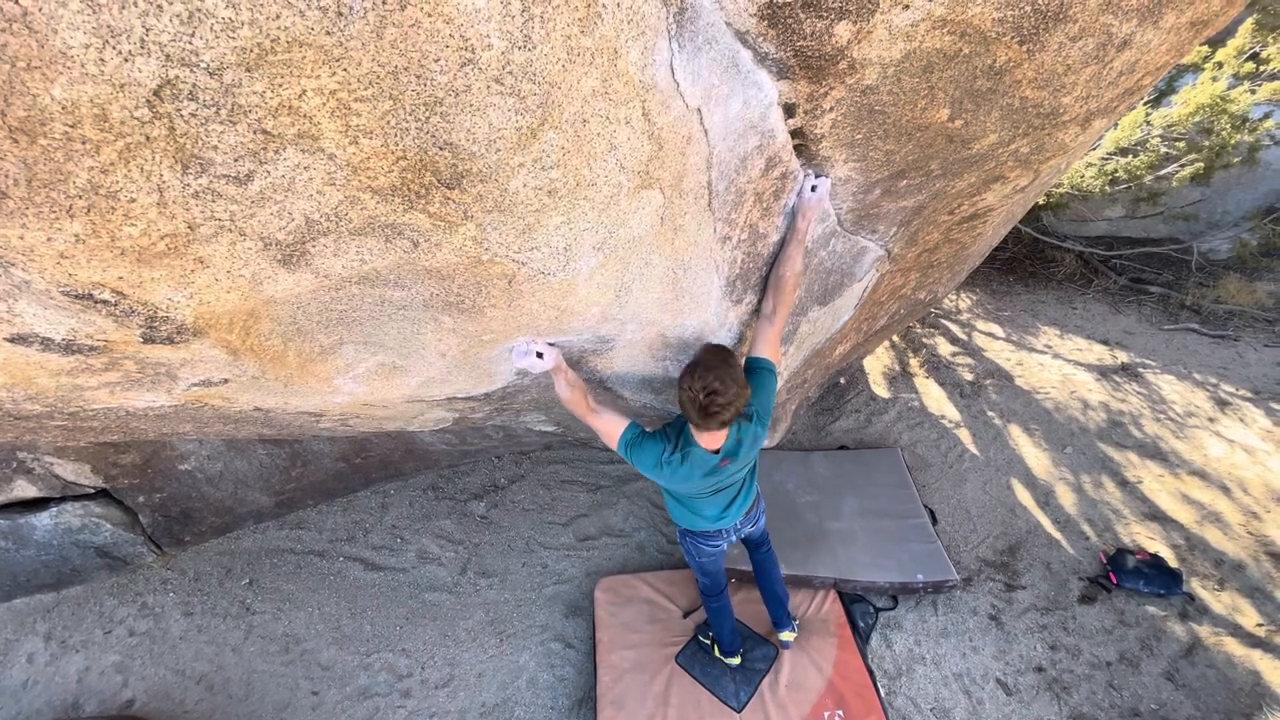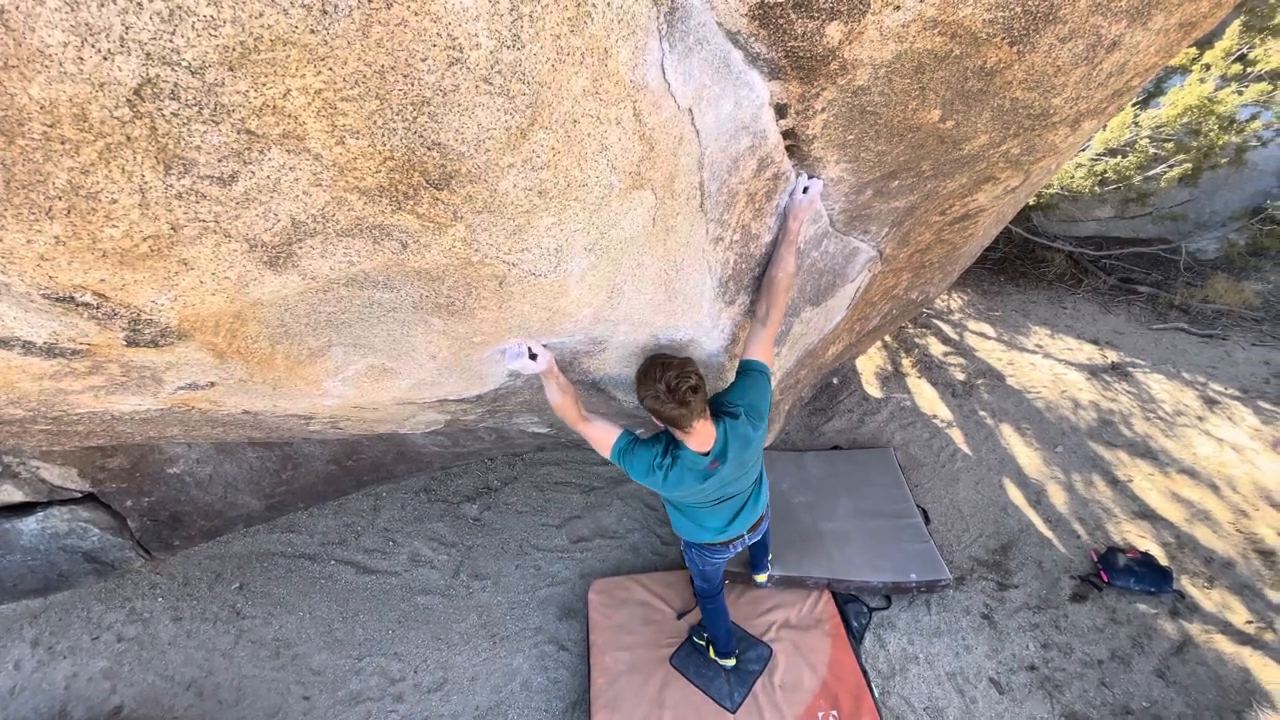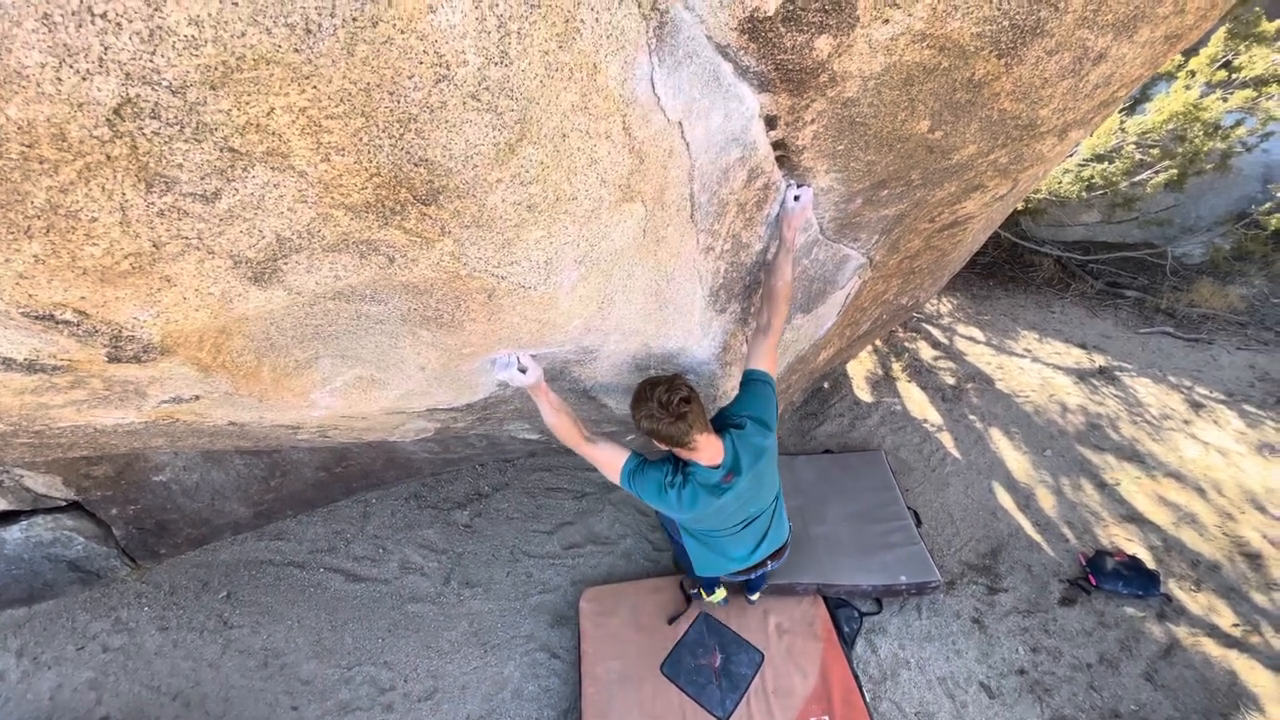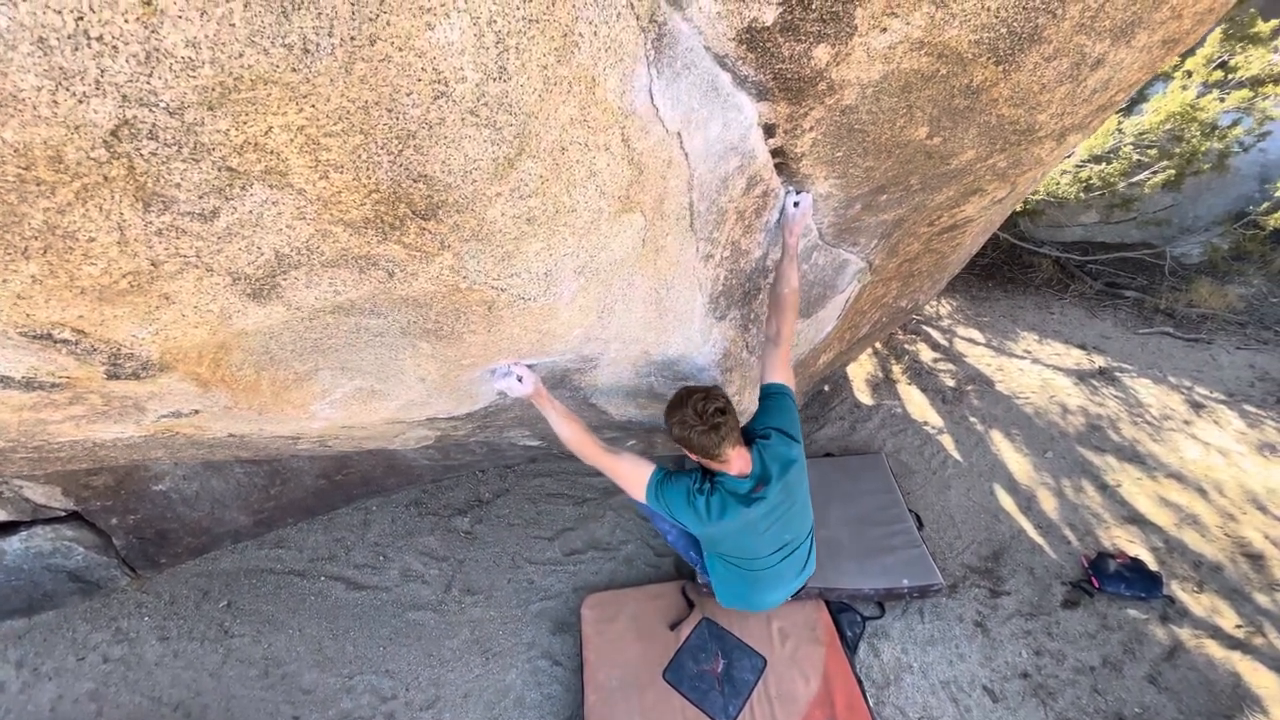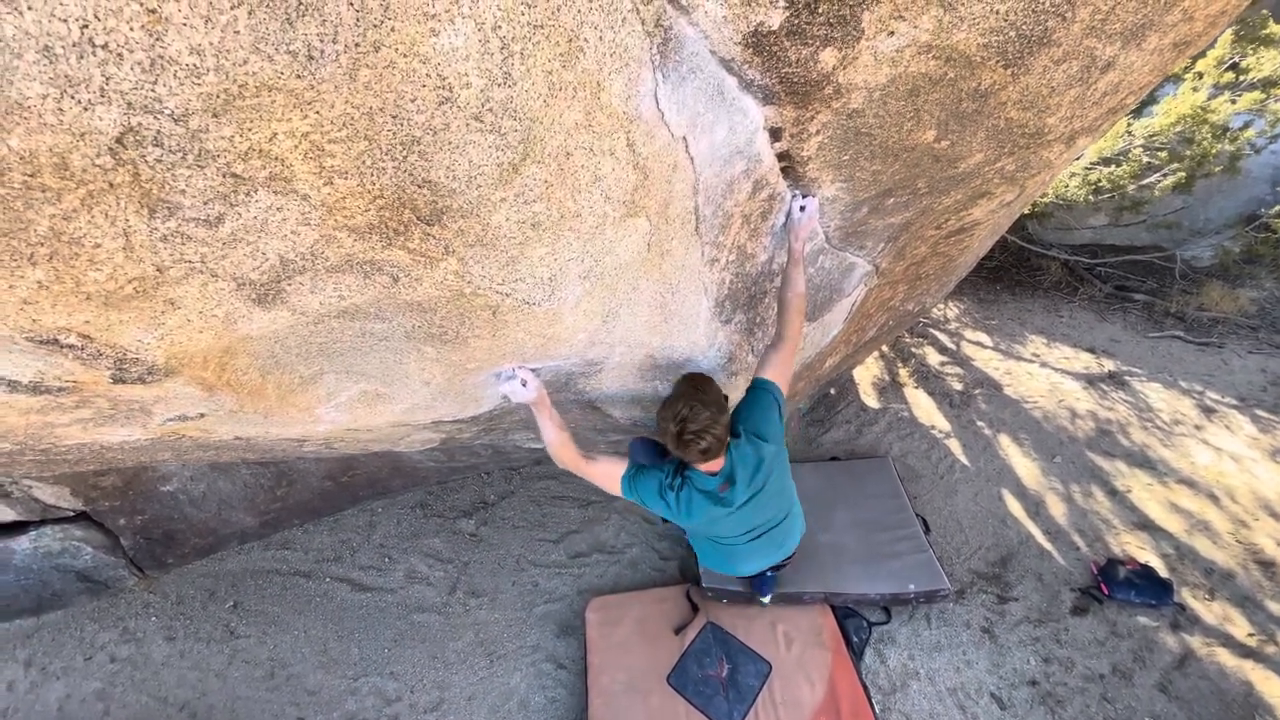
dt=1s
person 1, frame 1
left shoulder: (661, 459)
right shoulder: (757, 417)
left elbow: (590, 411)
right elbow: (774, 313)
left wrist: (556, 367)
right wrist: (802, 220)
left hip: (702, 533)
right hip: (748, 511)
left knee: (713, 586)
right knee: (760, 547)
left ankle: (728, 648)
right ankle: (785, 625)
person 1, frame 2
left shoulder: (654, 466)
right shoulder: (746, 414)
left elbow: (581, 419)
right elbow: (767, 316)
left wrist: (547, 371)
right wrist: (794, 223)
left hip: (708, 544)
right hip: (756, 520)
left knee: (708, 590)
left ankle: (722, 648)
right ankle: (760, 568)
person 1, frame 3
left shoulder: (668, 488)
right shoulder: (754, 428)
left elbow: (583, 441)
right elbow: (768, 328)
left wrist: (536, 387)
right wrist: (788, 234)
left hip: (724, 561)
right hip: (774, 544)
left ankle: (710, 587)
right ankle: (754, 588)
person 1, frame 4
left shoulder: (697, 501)
right shoulder: (780, 440)
left elbow: (599, 455)
right elbow: (779, 336)
left wrist: (538, 395)
right wrist: (791, 239)
left hip: (746, 594)
right hip: (801, 570)
left knee: (643, 495)
left ankle: (711, 576)
person 1, frame 5
left shoulder: (671, 492)
right shoulder: (759, 434)
left elbow: (573, 460)
right elbow: (787, 335)
left wrist: (538, 400)
right wrist: (797, 243)
left hip: (731, 563)
right hip: (789, 543)
left knee: (640, 448)
right ankle: (765, 575)
